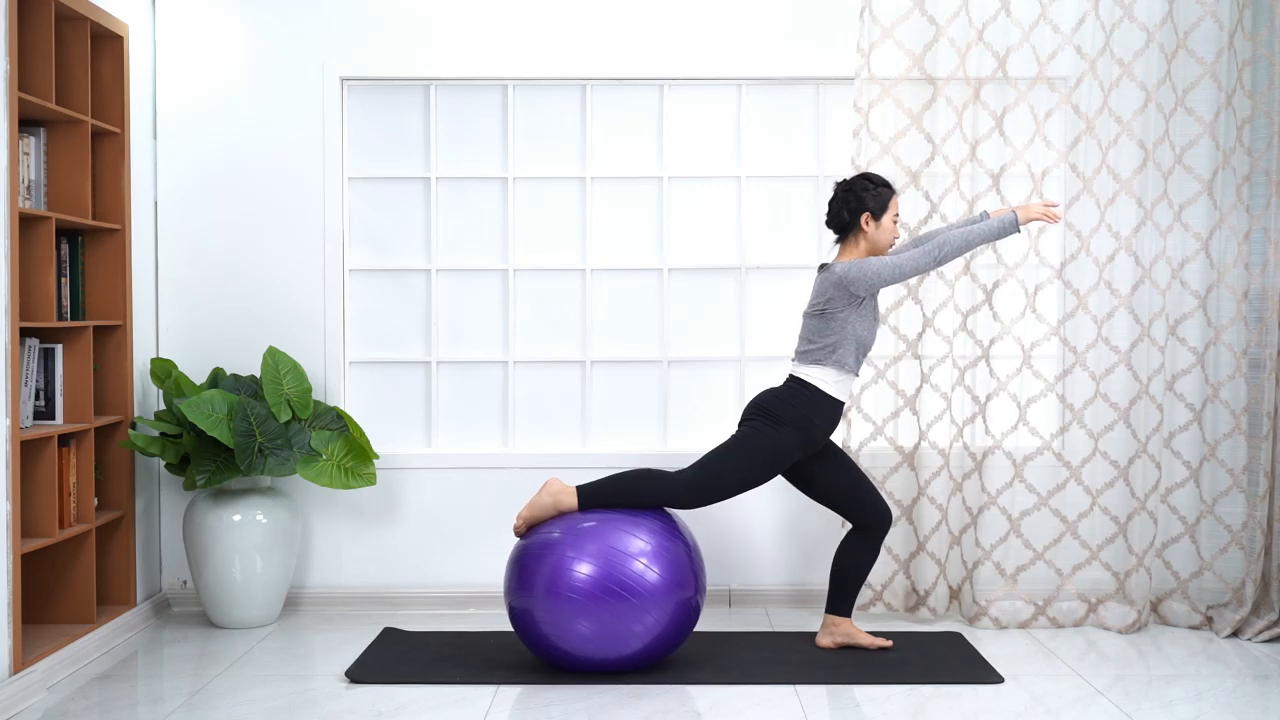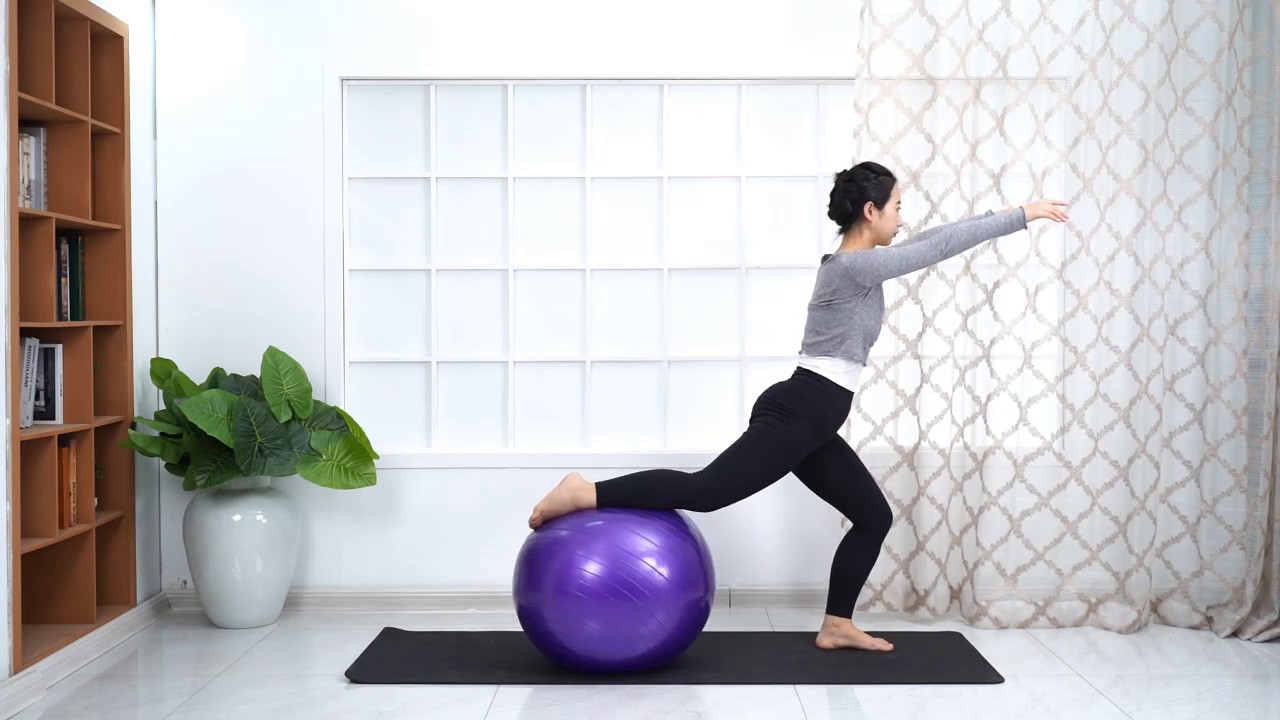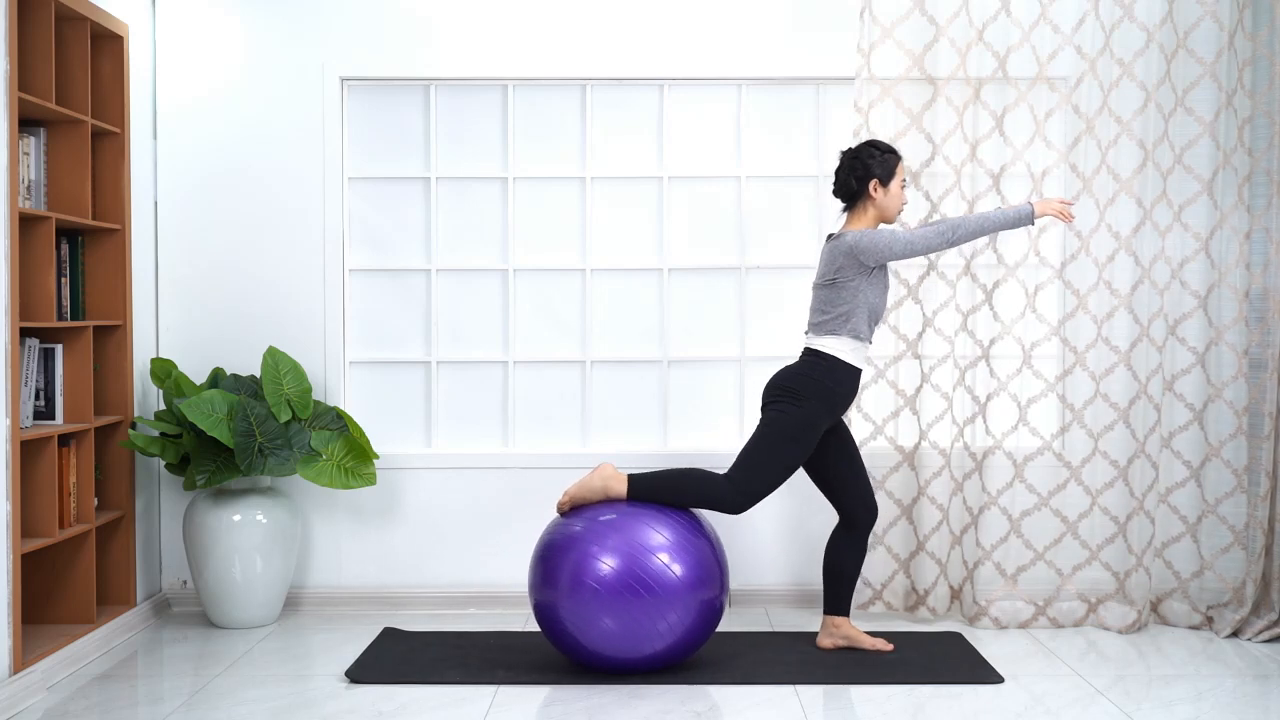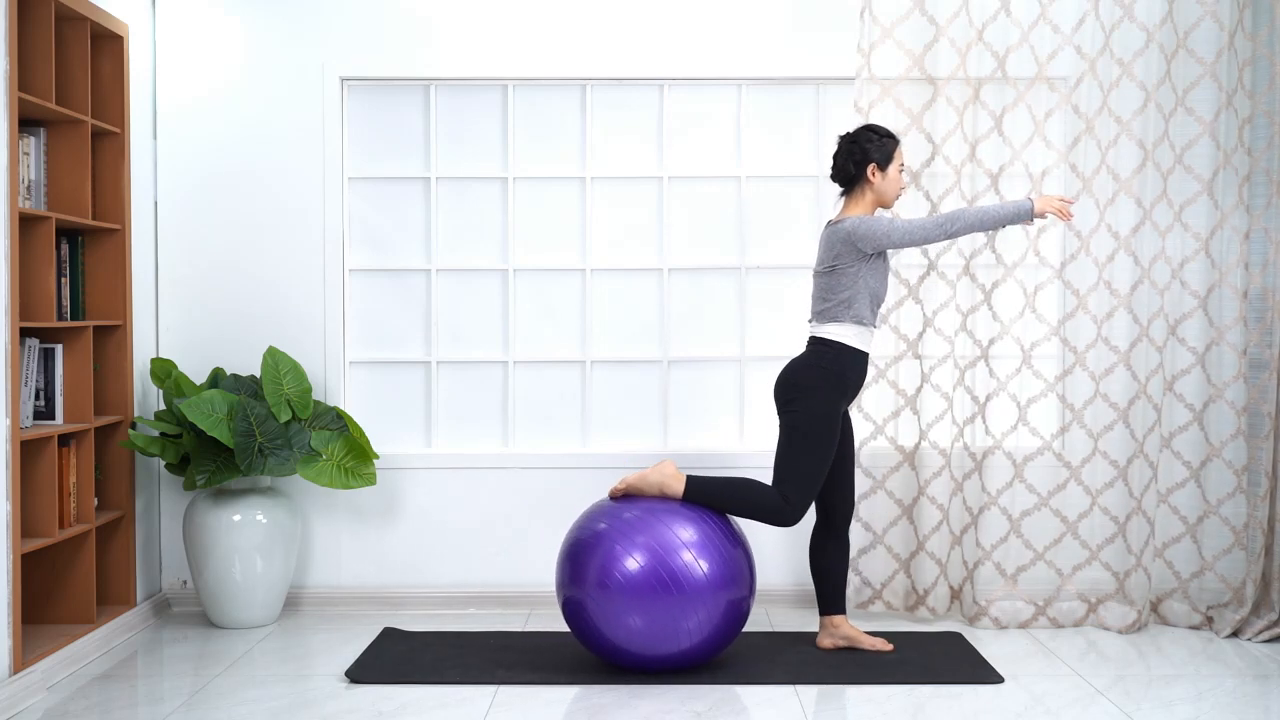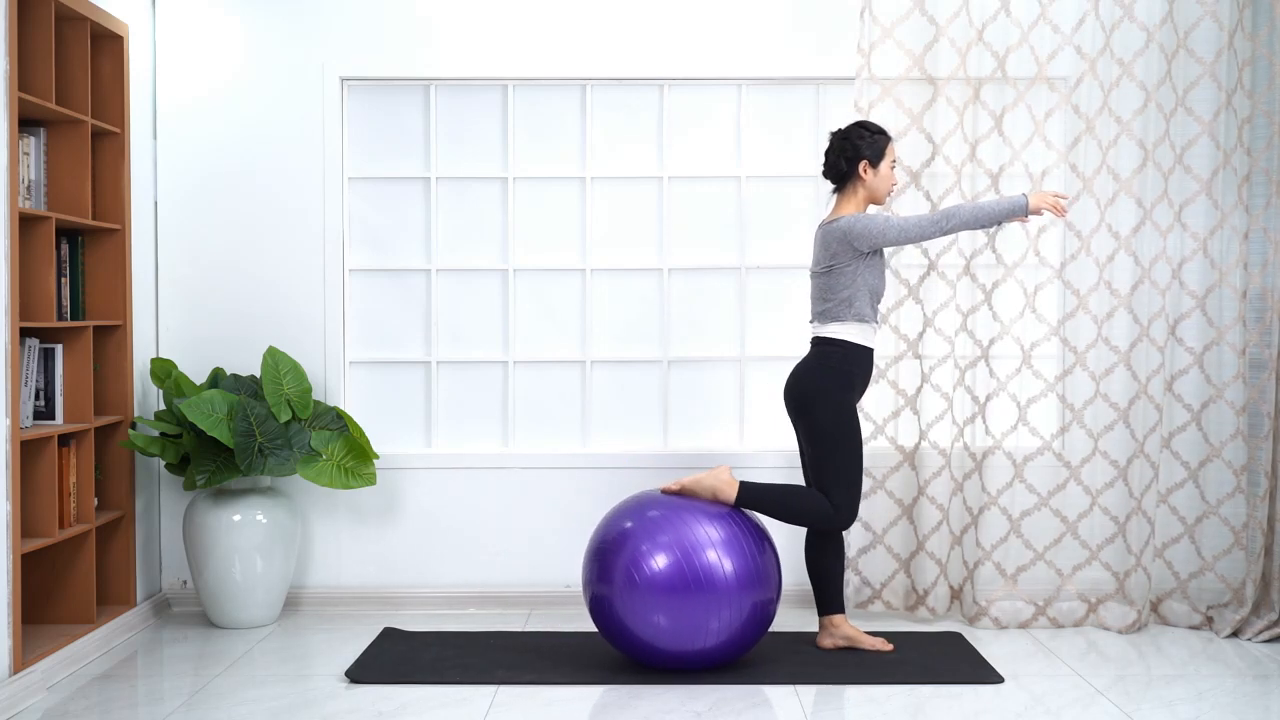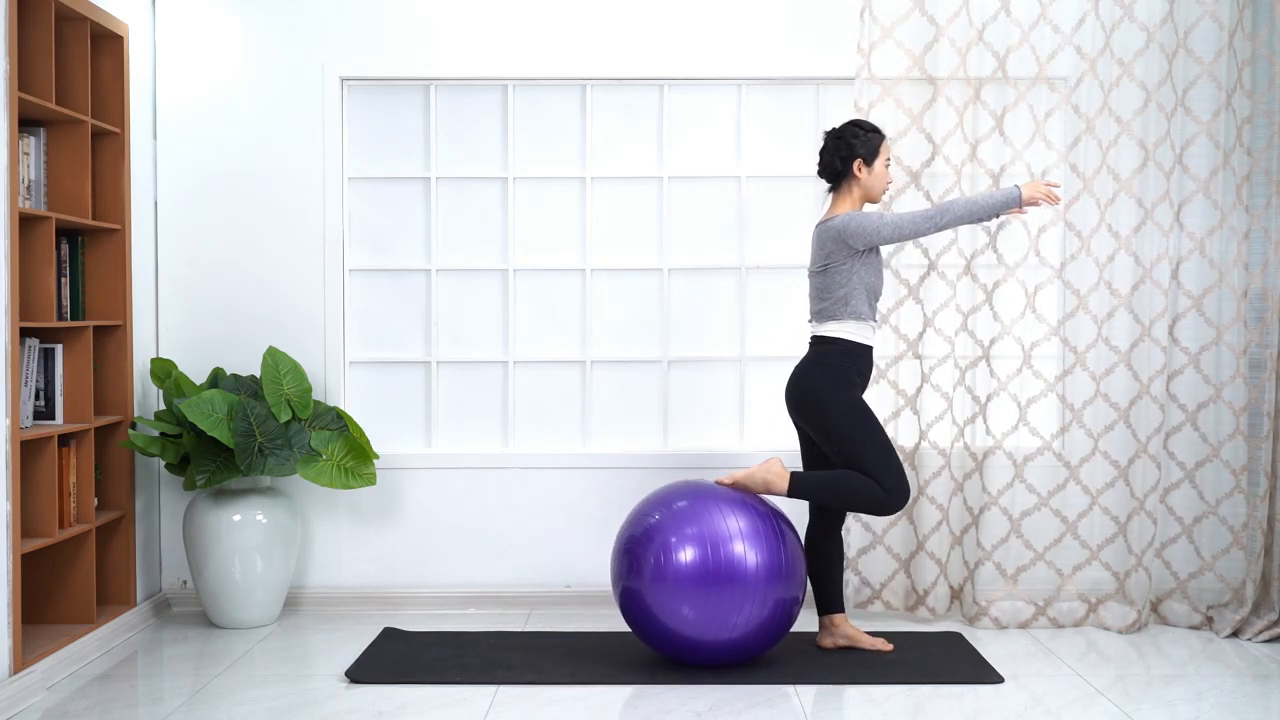
dt=0.5s
person 1, frame 1
left shoulder: (854, 271)
right shoulder: (848, 276)
left elbow: (928, 246)
right elbow: (936, 254)
left wrist: (995, 215)
right wrist: (1012, 220)
left hip: (802, 428)
right hip: (785, 420)
left knee: (873, 518)
right knee: (686, 488)
left ankle: (836, 625)
right ankle: (567, 496)
person 1, frame 2
left shoulder: (857, 263)
right shoulder: (853, 266)
left elbow: (930, 241)
right elbow: (939, 248)
left wrist: (1003, 214)
right wrist: (1020, 216)
left hip: (810, 420)
right hip: (796, 413)
left knee: (874, 516)
right knee: (703, 490)
left ankle: (836, 626)
right ankle: (585, 494)
person 1, frame 3
left shoulder: (859, 243)
right shoulder: (857, 245)
left elbow: (936, 234)
right elbow: (944, 236)
left wrist: (1020, 212)
right wrist: (1028, 211)
left hip: (817, 400)
right hip: (806, 395)
left knee: (859, 512)
right knee: (736, 492)
left ankle: (836, 625)
right ankle: (616, 484)
person 1, frame 4
left shoulder: (855, 229)
right shoulder: (856, 230)
left elbow: (934, 228)
right elbow: (941, 228)
left wrist: (1016, 210)
right wrist: (1027, 207)
left hip: (825, 385)
right hip: (818, 383)
left knee: (836, 512)
right knee: (784, 505)
left ankle: (834, 626)
right ankle: (672, 483)
person 1, frame 5
left shoulder: (848, 227)
right shoulder: (852, 229)
left elbow: (925, 228)
right elbow: (937, 225)
left wrist: (1003, 211)
right wrist: (1020, 203)
left hip: (824, 382)
right hip: (827, 383)
left knee: (830, 513)
right knee: (835, 510)
left ankle: (833, 626)
right ankle: (727, 488)
person 1, frame 6
left shoulder: (846, 226)
right shoulder: (846, 227)
left elbow: (923, 222)
right elbow: (933, 219)
left wrist: (1000, 205)
right wrist: (1013, 194)
left hip: (824, 381)
right hip: (828, 382)
left knee: (829, 511)
right knee: (888, 493)
left ankle: (834, 626)
right ankle: (778, 480)
